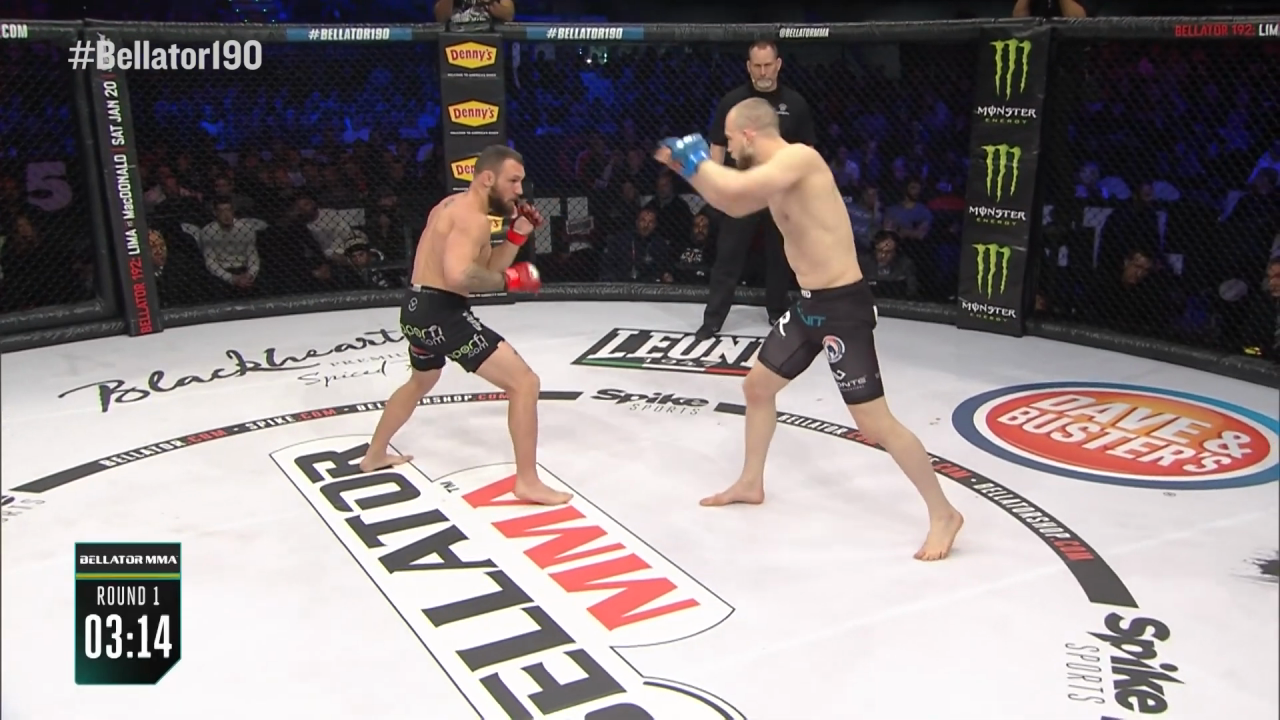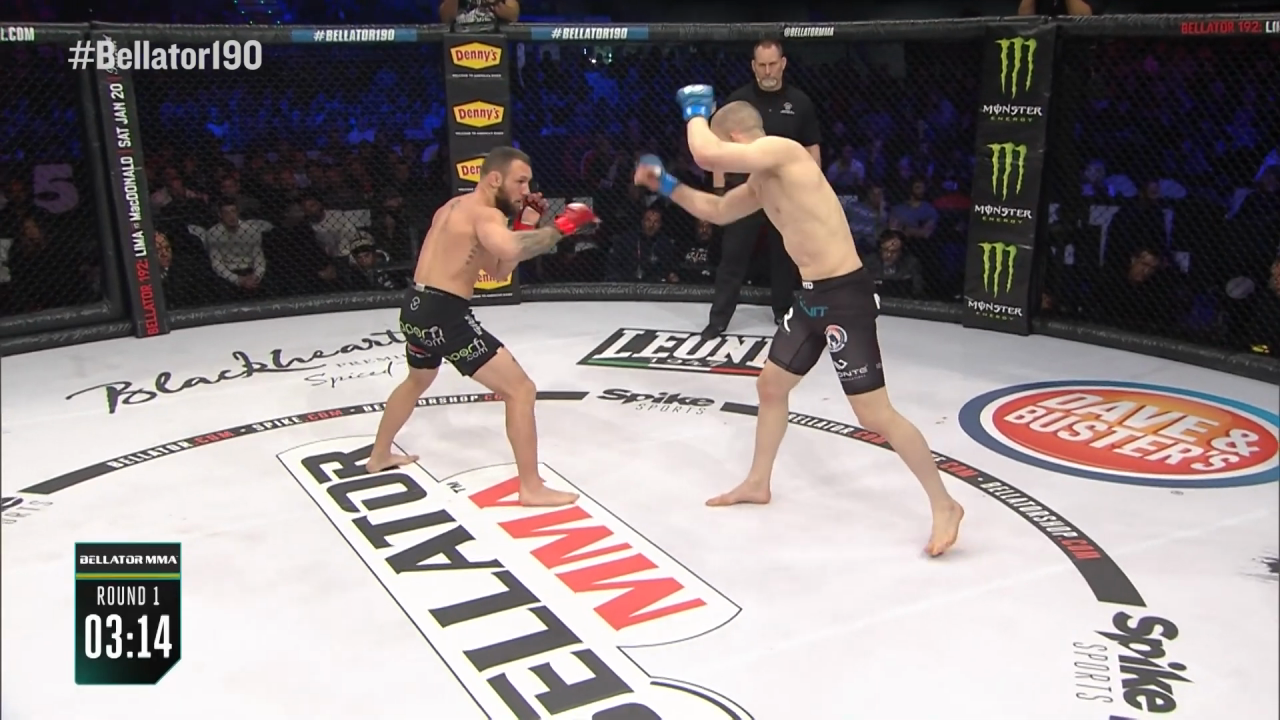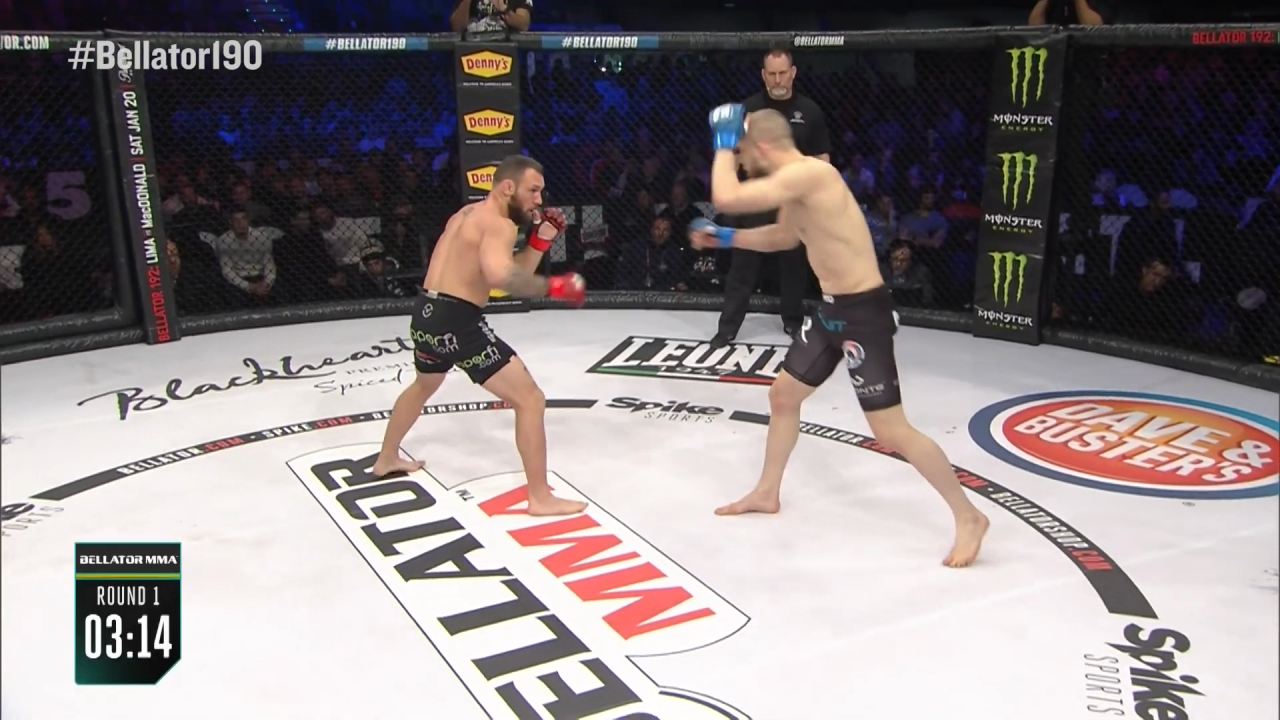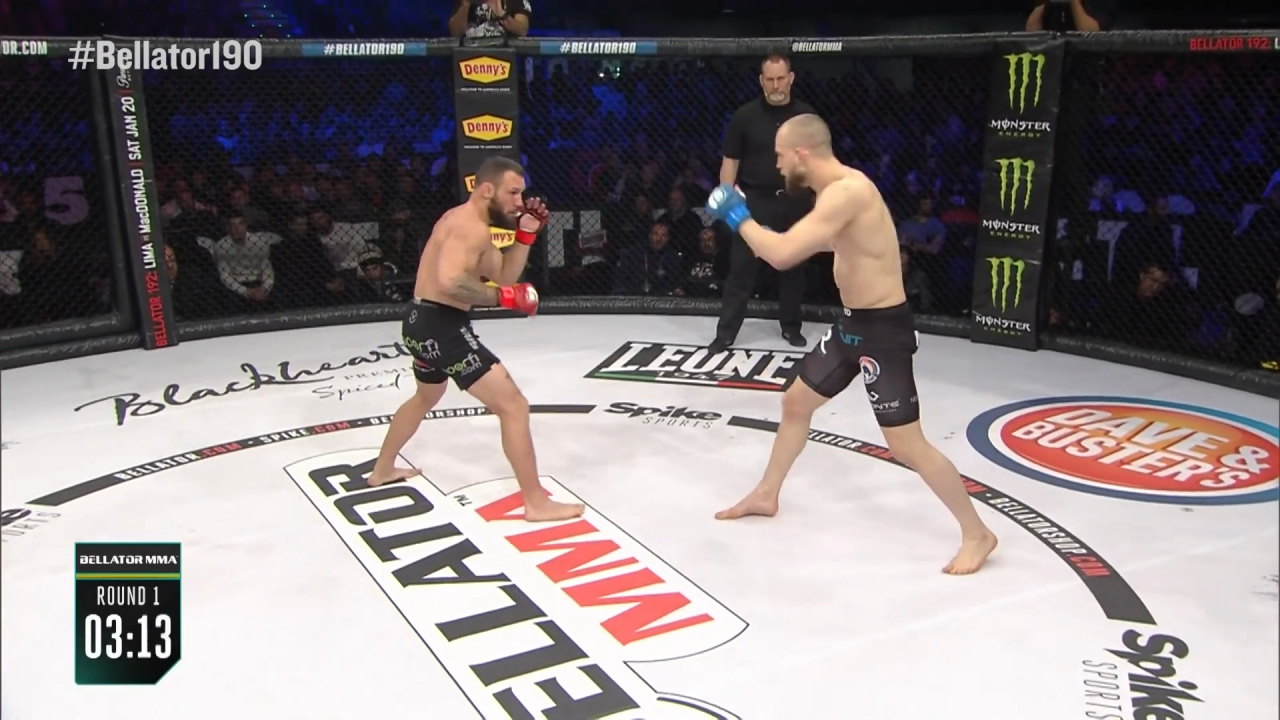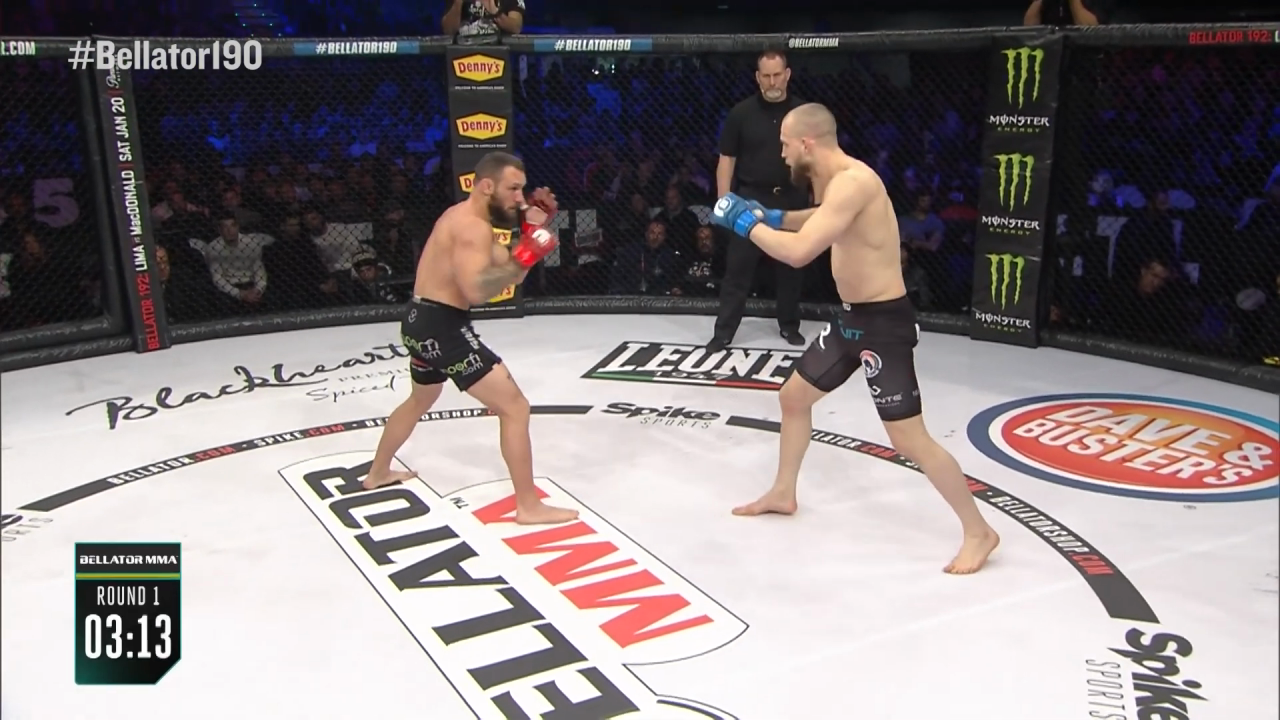
dt=0.2s
person 1, frame 1
left shoulder: (799, 158)
right shoulder: (778, 172)
left elbow: (733, 188)
right elbow: (734, 204)
left wrist: (697, 159)
right wrist: (685, 166)
left hip: (843, 306)
right hip: (809, 303)
left knee: (875, 423)
right knee: (757, 387)
left ankle: (943, 515)
right ankle: (750, 484)
person 1, frame 2
left shoulder: (781, 150)
right shoulder: (763, 176)
left elbow: (705, 154)
right elbow: (717, 211)
left wrist: (695, 112)
right wrist: (665, 183)
left hip: (845, 296)
right hip: (811, 295)
left knee: (875, 414)
right knee: (770, 386)
left ankle: (944, 506)
right ankle: (757, 484)
person 1, frame 3
left shoulder: (810, 173)
right shoulder: (797, 187)
left elbow: (728, 197)
right elbow: (784, 237)
left wrist: (726, 140)
right wrist: (725, 236)
left hip: (864, 311)
right hip: (832, 308)
left knee: (892, 431)
right knee: (783, 395)
left ankle: (968, 518)
right ankle: (766, 493)
person 1, frame 4
left shoulder: (847, 192)
right shoulder: (836, 187)
left elbow: (782, 254)
left wrist: (739, 217)
right wrist: (781, 239)
left hip: (884, 329)
right hip: (852, 323)
left knee: (907, 446)
right knee: (795, 404)
left ankle: (977, 535)
right ankle: (765, 496)
person 1, frame 5
left shoulder: (853, 182)
right shoulder: (836, 179)
left elbow: (799, 251)
left wrist: (747, 224)
right wrist: (777, 218)
left hip: (884, 322)
right hip: (851, 318)
left knee: (910, 440)
right knee: (793, 398)
left ankle: (979, 533)
right ankle: (782, 494)
person 2, frame 1
left shoulder: (451, 205)
right shoulder: (472, 217)
left elbow: (486, 267)
right elbow: (459, 275)
left wrist: (518, 234)
right wrist: (512, 279)
left hip: (416, 308)
right hip: (443, 314)
left knee: (420, 383)
right knee: (524, 384)
left ankle: (375, 455)
right ankle: (527, 482)
person 2, frame 2
left shoulder: (456, 206)
right shoulder: (484, 214)
left elbow: (498, 270)
right elbow: (510, 250)
left wrist: (525, 225)
right wrist: (561, 227)
left hip: (417, 307)
right hip: (446, 315)
left knee: (417, 381)
right knee: (521, 392)
left ankle: (380, 455)
right ankle: (532, 488)
person 2, frame 3
left shoulder: (469, 215)
right shoulder: (497, 224)
left elbow: (500, 275)
right elbow: (500, 277)
left wrist: (542, 239)
right wrist: (553, 287)
left hip: (428, 315)
right hip: (457, 322)
left knee: (423, 387)
right knee: (530, 400)
left ankle: (386, 459)
right ankle: (540, 497)
person 2, frame 4
left shoulder: (459, 219)
right shoulder: (471, 228)
left elbow: (504, 275)
right elbow: (449, 283)
left wrist: (526, 234)
right wrist: (505, 297)
left hip: (420, 322)
right hip: (443, 326)
left knee: (425, 398)
right knee: (514, 407)
left ankle: (383, 469)
right ankle: (536, 502)
person 2, frame 5
left shoulder: (462, 217)
right shoulder: (473, 227)
left elbow: (510, 272)
right elbow: (476, 290)
left wrist: (531, 227)
right wrist: (527, 253)
left hip: (421, 321)
right hip: (444, 327)
left knee: (420, 401)
right knee: (515, 408)
left ankle: (378, 472)
right ankle: (529, 506)
person 3, frame 1
left shoulder: (795, 103)
right shoulder: (732, 101)
left elbow: (806, 148)
right elbow: (717, 147)
left knee: (780, 255)
right knee: (728, 256)
left ankle: (778, 313)
right ankle: (713, 319)
person 3, frame 2
left shoulder: (800, 102)
right shoulder: (738, 100)
left elbow: (811, 148)
right wrist: (720, 186)
right hip: (745, 186)
left knee: (785, 254)
right knee: (733, 255)
left ankle: (783, 312)
right ankle: (719, 318)
person 3, frame 3
left shoulder: (810, 111)
right shoulder: (748, 109)
left elbow: (821, 157)
left knee: (795, 263)
right knee: (743, 263)
left ankle: (793, 321)
right ankle: (728, 327)
person 3, frame 4
left shoulder: (807, 116)
right shoulder: (745, 115)
right elbow: (729, 160)
left hip: (793, 202)
right hip: (753, 200)
left knee: (792, 268)
right knee: (741, 269)
left ankle: (791, 327)
right ankle: (726, 332)
person 3, frame 5
right shoulder: (741, 112)
right elbow: (726, 158)
right wrist: (723, 200)
left hip: (791, 199)
right hip: (750, 198)
left knee: (791, 266)
right knee: (738, 267)
left ankle: (789, 325)
right ankle: (723, 331)
